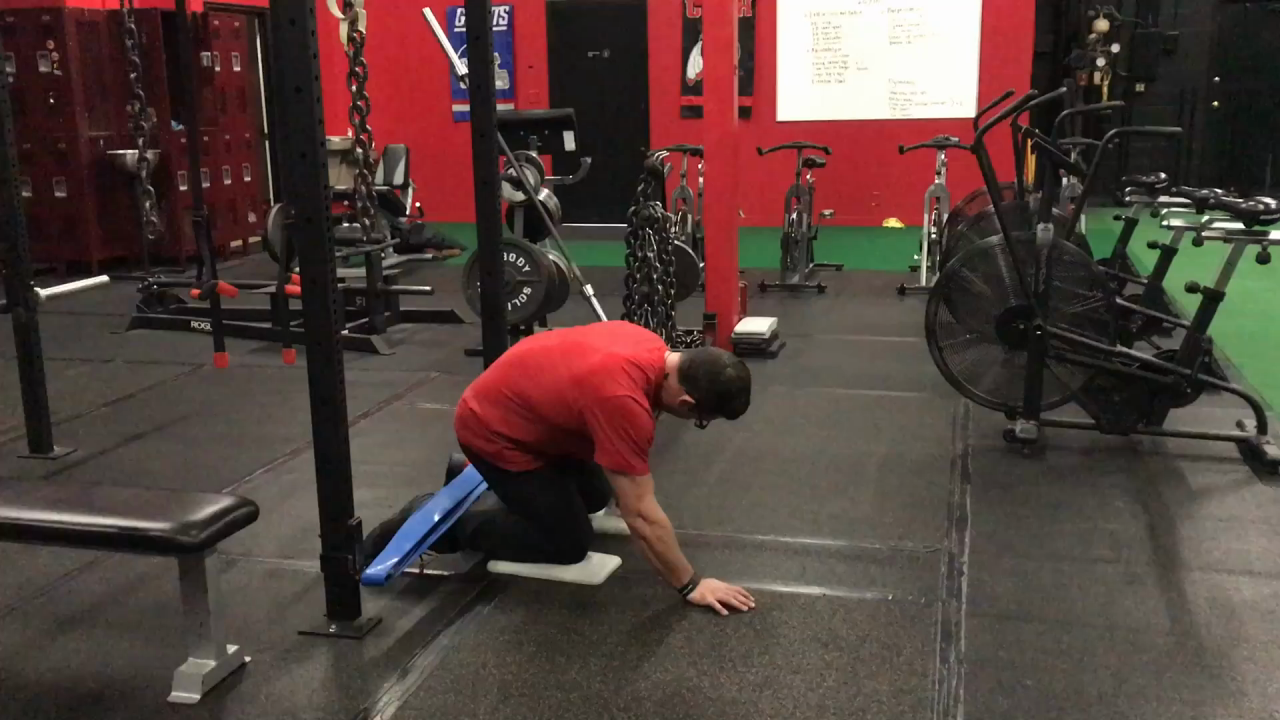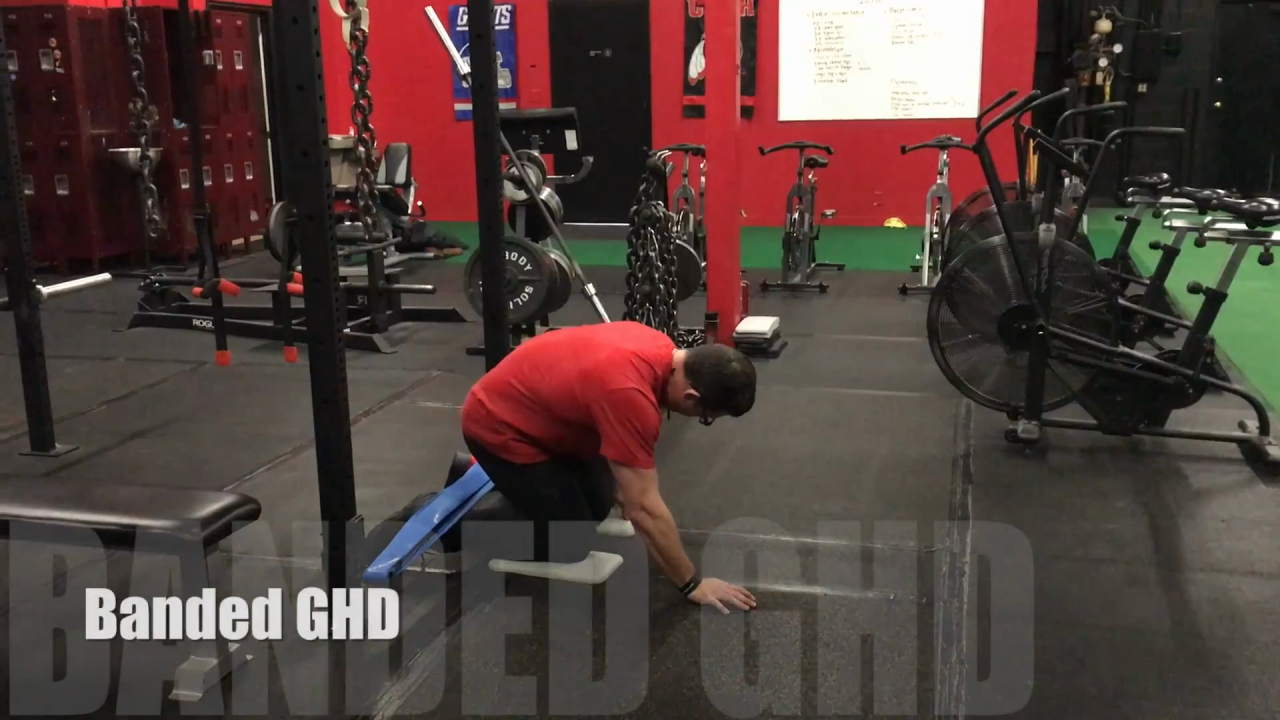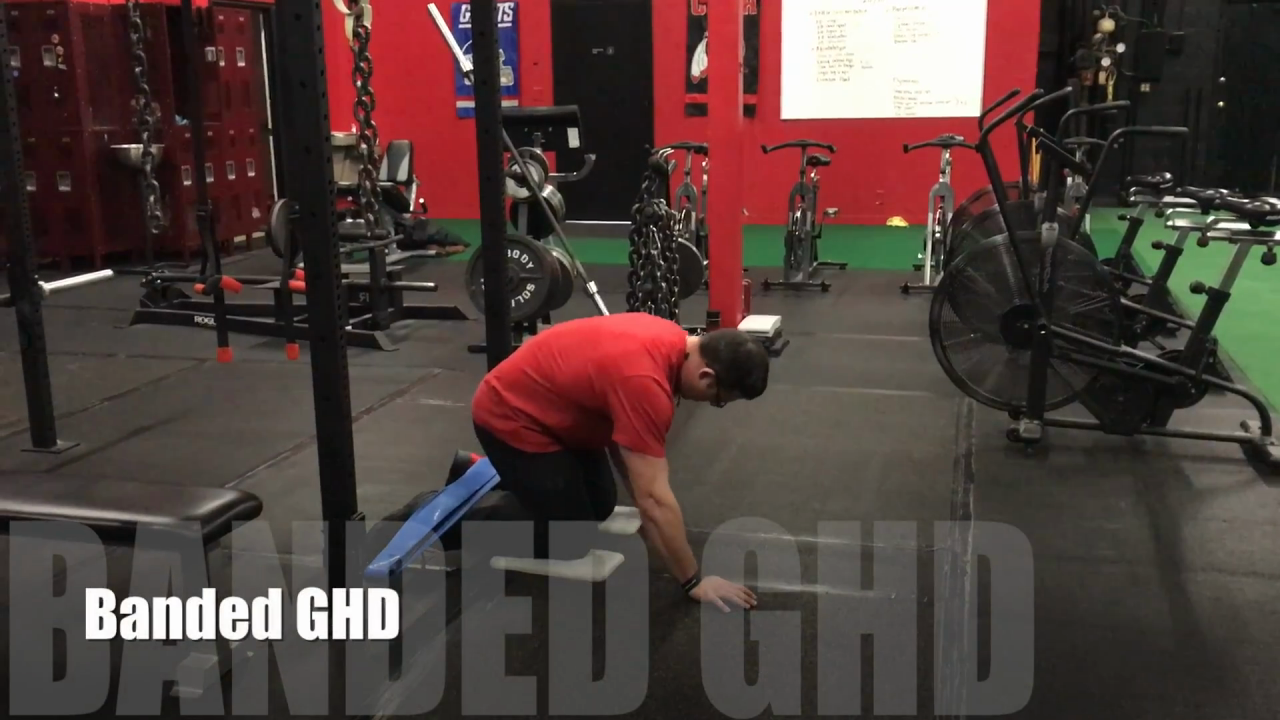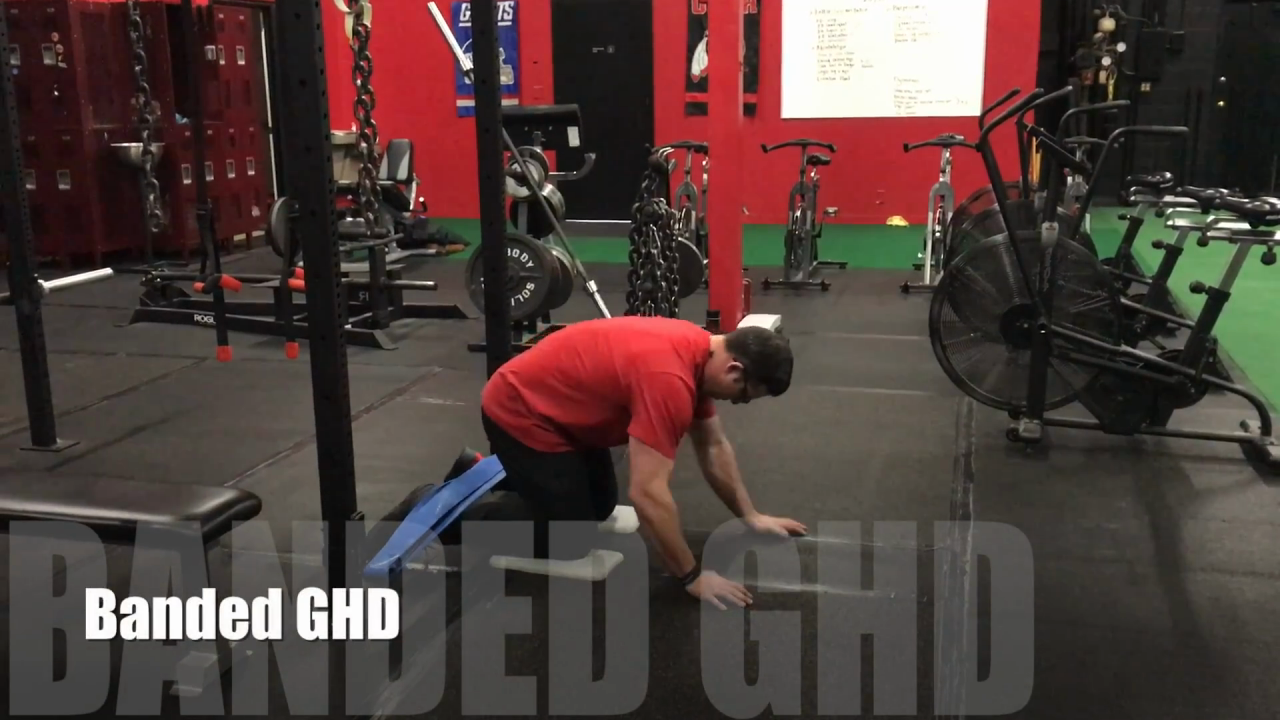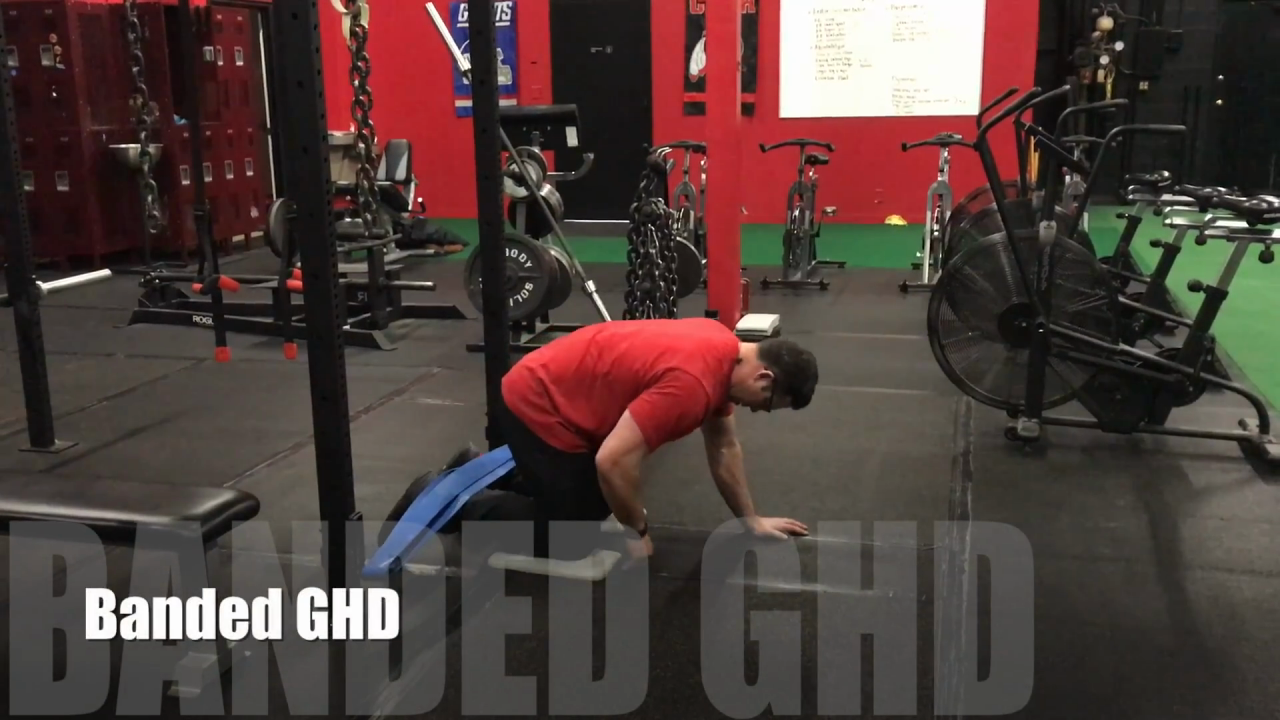
dt=0.3s
person 1, frame 1
left shoulder: (648, 347)
right shoulder: (623, 400)
right elbow: (640, 513)
right wrist: (690, 584)
left hip: (513, 405)
right hip: (493, 431)
left knee: (598, 496)
right knee: (568, 545)
left ankle: (482, 481)
right ankle: (457, 527)
person 1, frame 2
left shoulder: (661, 349)
right shoulder: (630, 393)
right elbow: (644, 508)
left wrist: (614, 483)
right wrist: (693, 585)
left hip: (535, 409)
right hip: (499, 426)
left knee: (599, 507)
right knee: (569, 545)
person 1, frame 3
left shoulder: (673, 343)
right shoulder: (645, 380)
right elbow: (653, 498)
left wrist: (635, 486)
right wrist: (694, 582)
left hip: (547, 405)
right hip: (511, 417)
left knee: (601, 507)
person 1, frame 4
left shoulder: (700, 348)
right shoulder: (669, 380)
left elbow: (714, 445)
right elbow: (648, 494)
left wrist: (751, 515)
right wrist: (693, 577)
left hip: (559, 405)
right hip: (521, 414)
left knee: (601, 507)
person 1, frame 5
left shoulder: (717, 350)
right shoulder: (692, 382)
left elbow: (724, 445)
right elbow: (613, 459)
left wrist: (750, 519)
right wrist: (639, 531)
left hip: (563, 393)
right hip: (540, 405)
left knee: (595, 506)
right ankle: (458, 507)
